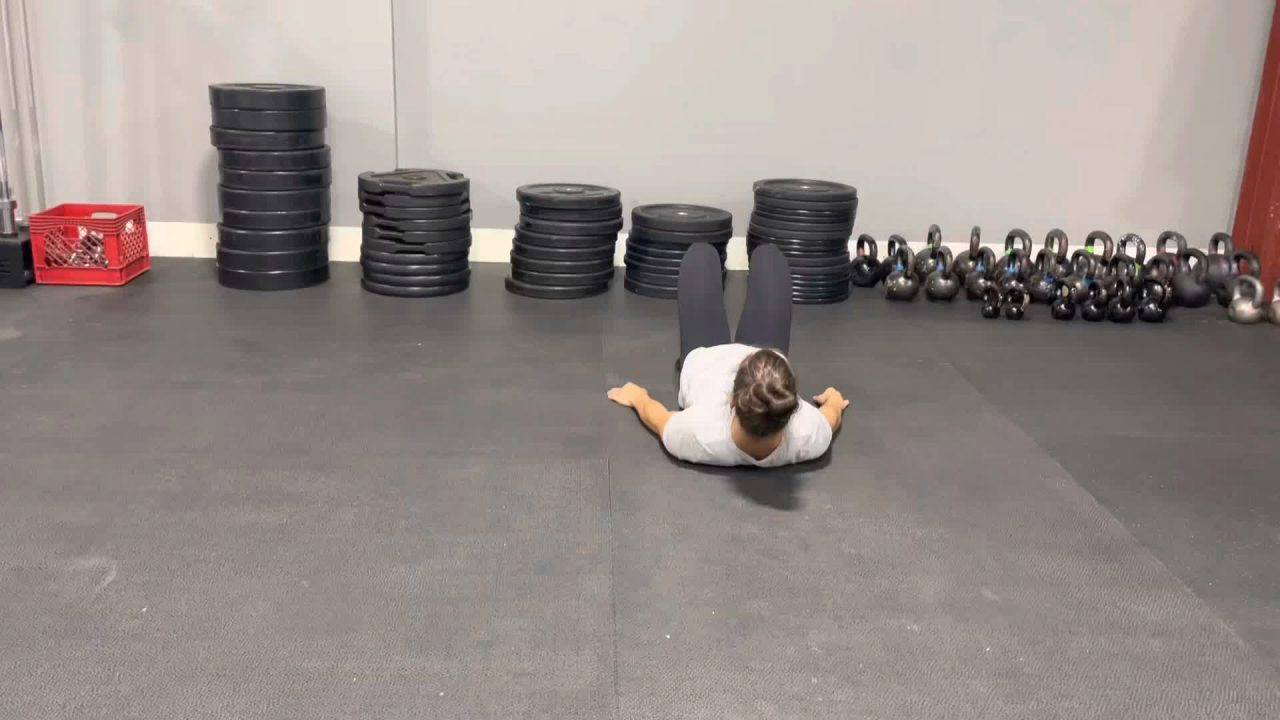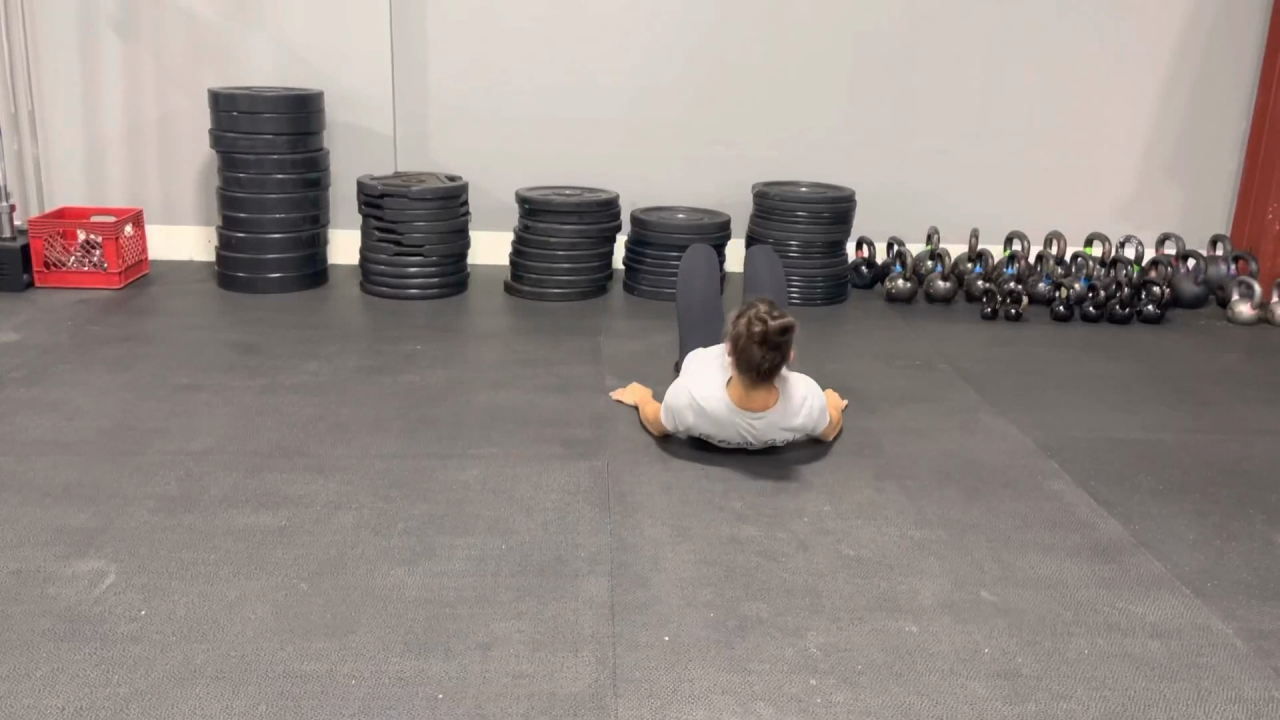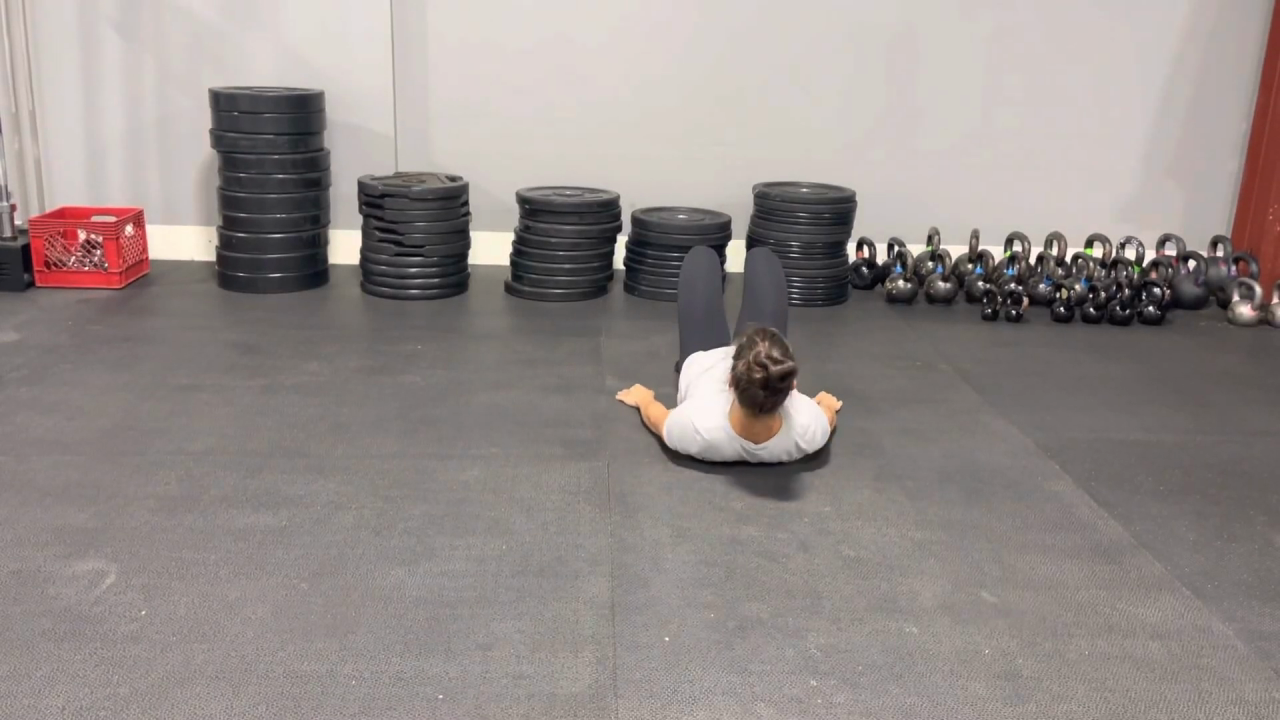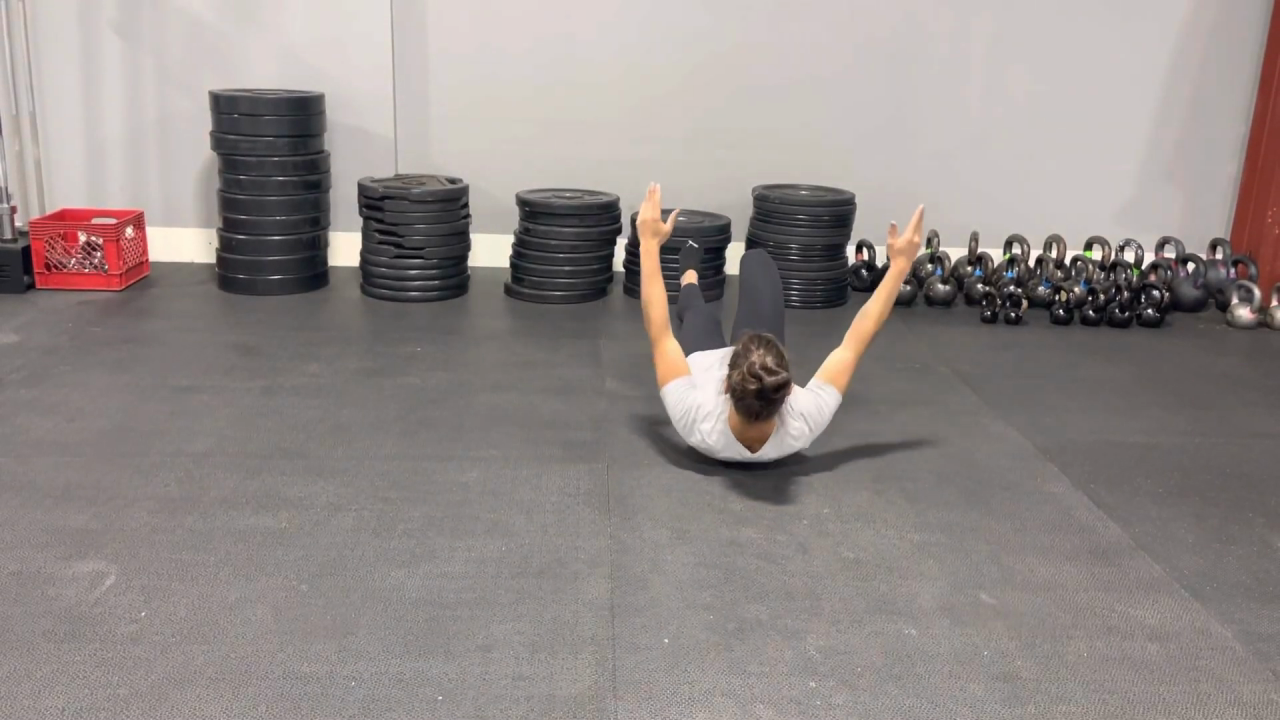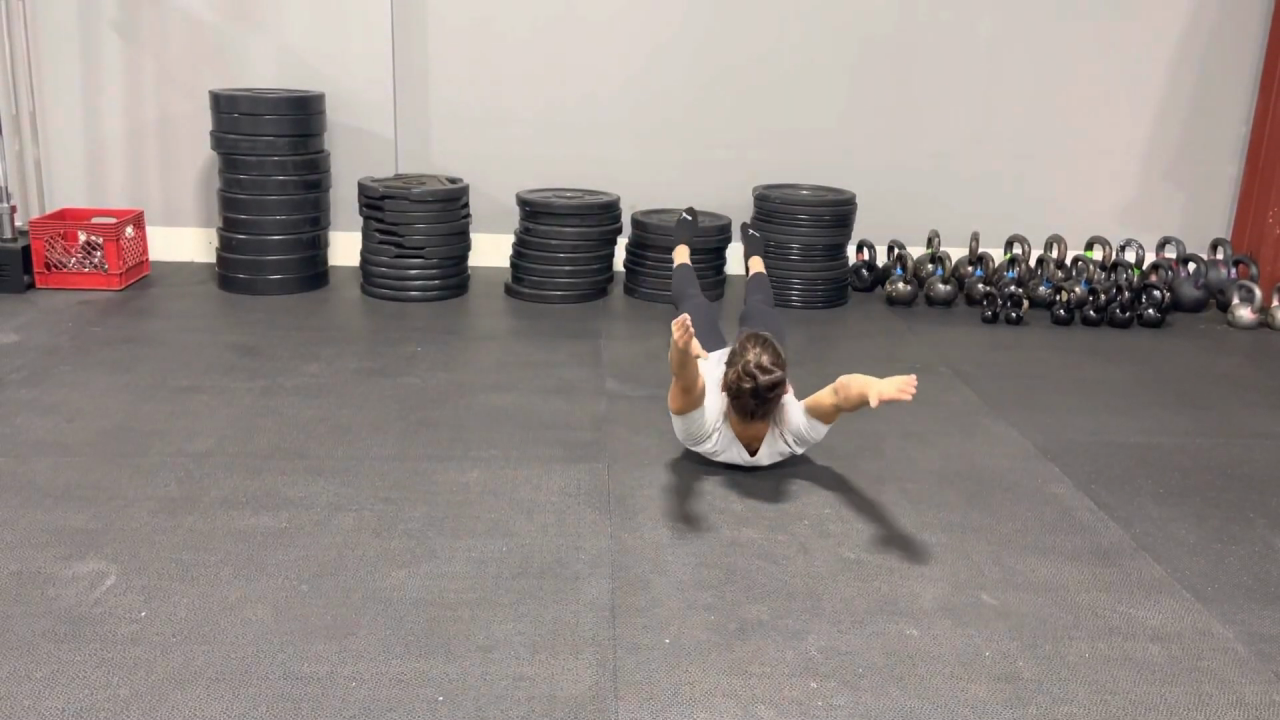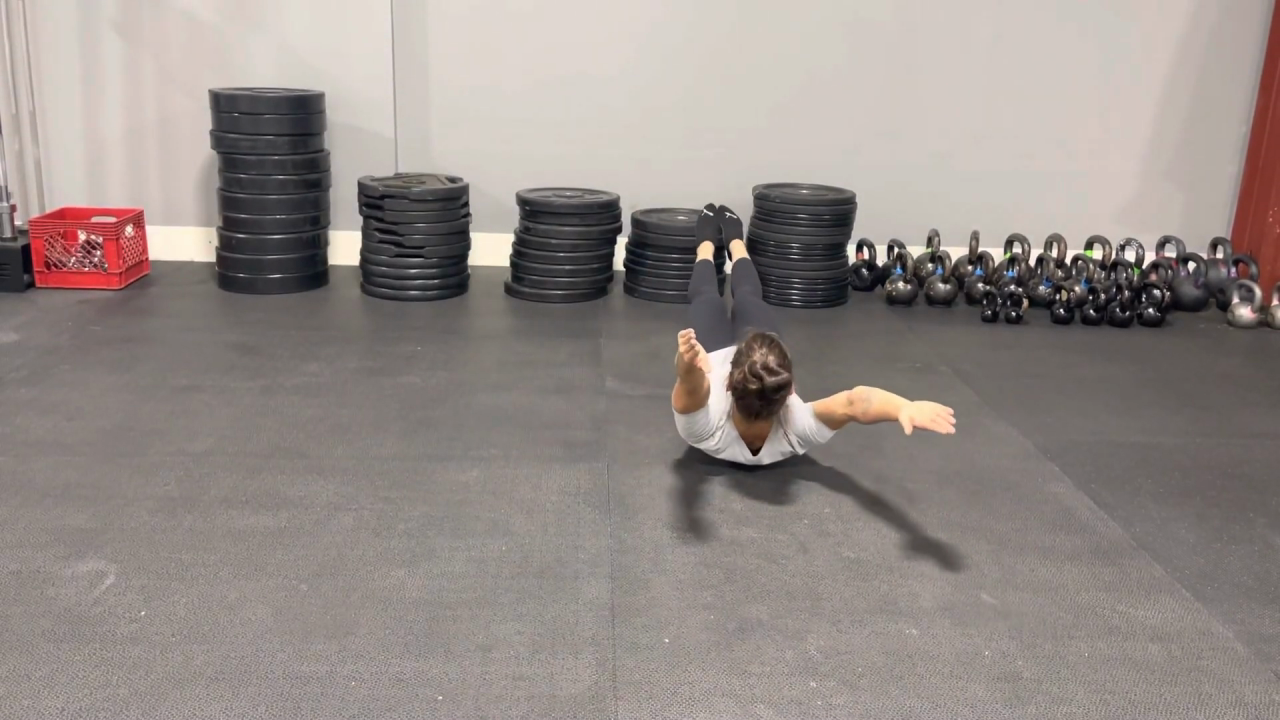
dt=0.7s
person 1, frame 1
left shoulder: (699, 437)
right shoulder: (809, 440)
left elbow: (658, 418)
left wrist: (636, 397)
right wrist: (834, 400)
left knee: (701, 253)
right knee: (767, 255)
person 1, frame 2
left shoulder: (691, 394)
right shoulder: (806, 400)
left elbow: (656, 426)
right elbow: (830, 430)
left wrist: (640, 396)
right wrist: (833, 402)
left knee: (700, 253)
right knee: (760, 255)
person 1, frame 3
left shoulder: (696, 427)
right shoulder: (808, 431)
left elbow: (658, 419)
left wrist: (642, 398)
right wrist: (828, 404)
left knee: (701, 257)
right knee: (761, 258)
person 1, frame 4
left shoulder: (700, 427)
right shoulder: (800, 429)
left elbow: (660, 336)
right elbow: (855, 344)
left wrist: (649, 243)
right wrist: (899, 264)
right knee: (756, 261)
left ankle: (689, 282)
person 1, frame 5
left shoulder: (702, 431)
right shoulder: (793, 432)
left elbow: (685, 380)
right elbow: (838, 394)
left wrist: (681, 352)
right wrist: (875, 387)
left knee: (696, 304)
right knee: (759, 307)
left ankle: (683, 249)
right ankle: (754, 258)
person 1, frame 6
left shoulder: (706, 430)
right shoulder: (795, 432)
left elbow: (691, 386)
right elbow: (853, 402)
left wrist: (689, 365)
right wrist: (905, 408)
left knee: (707, 300)
right knee: (748, 299)
left ankle: (708, 243)
right ankle: (734, 241)
